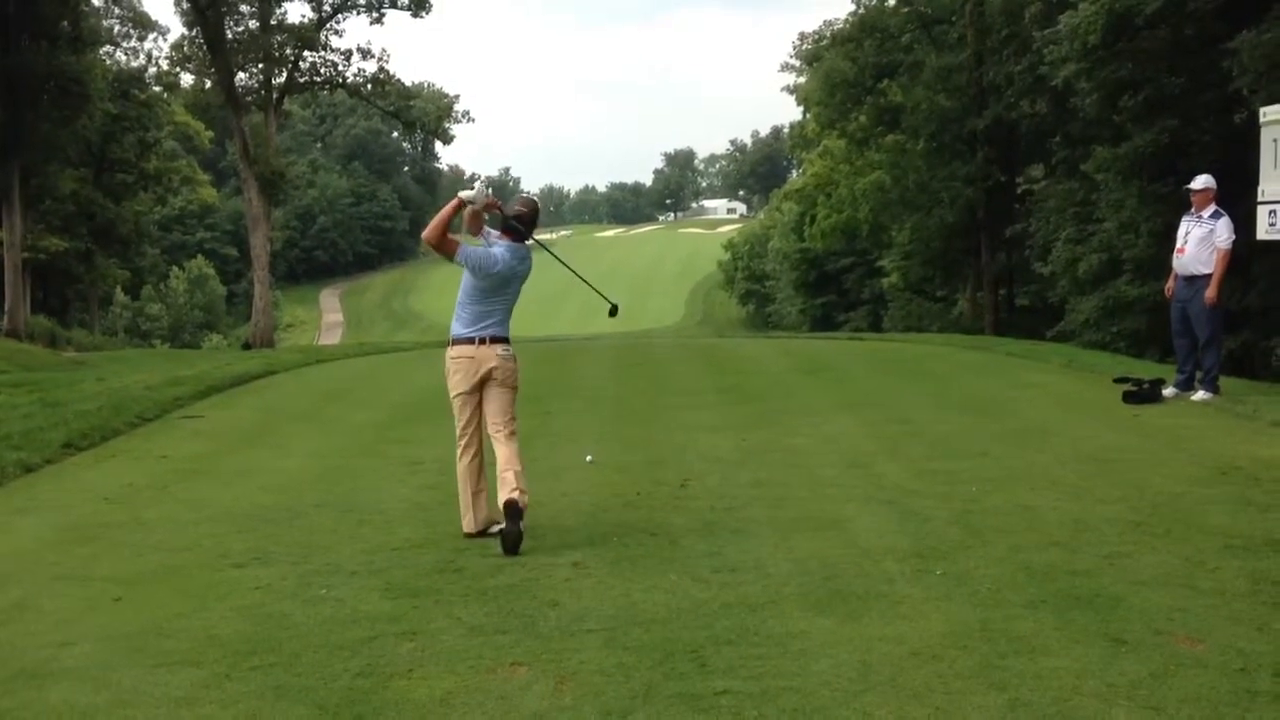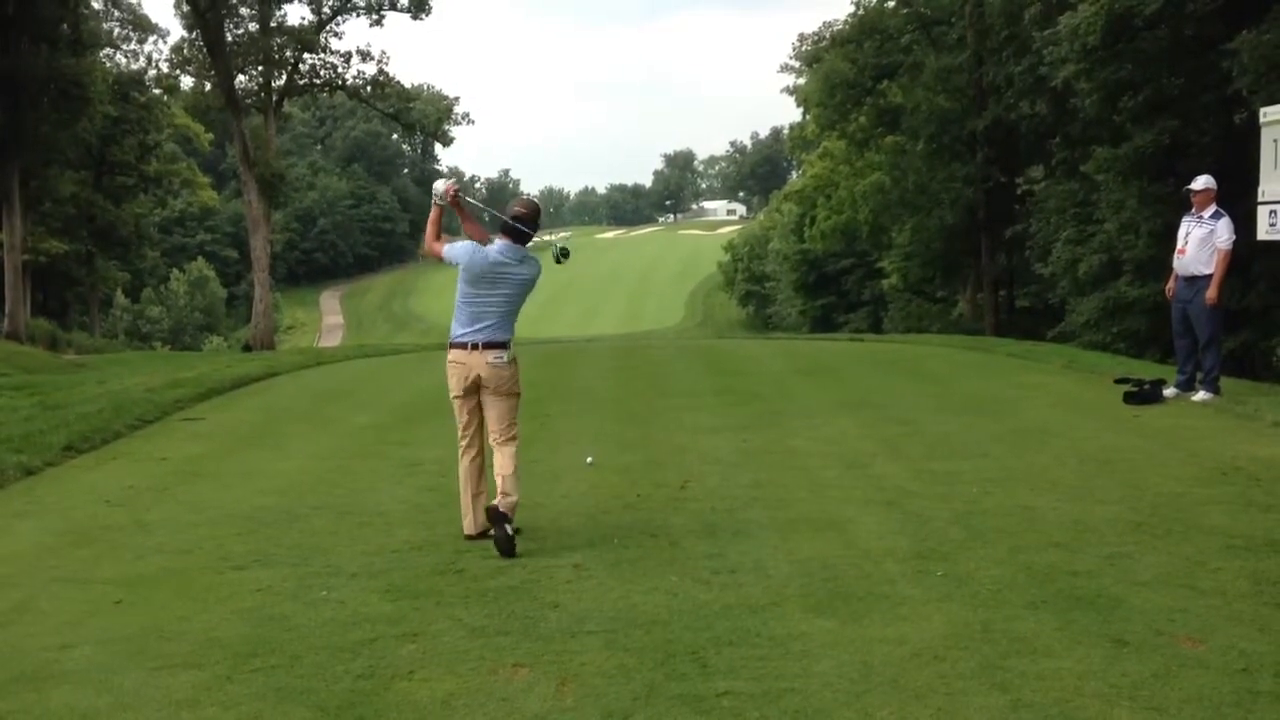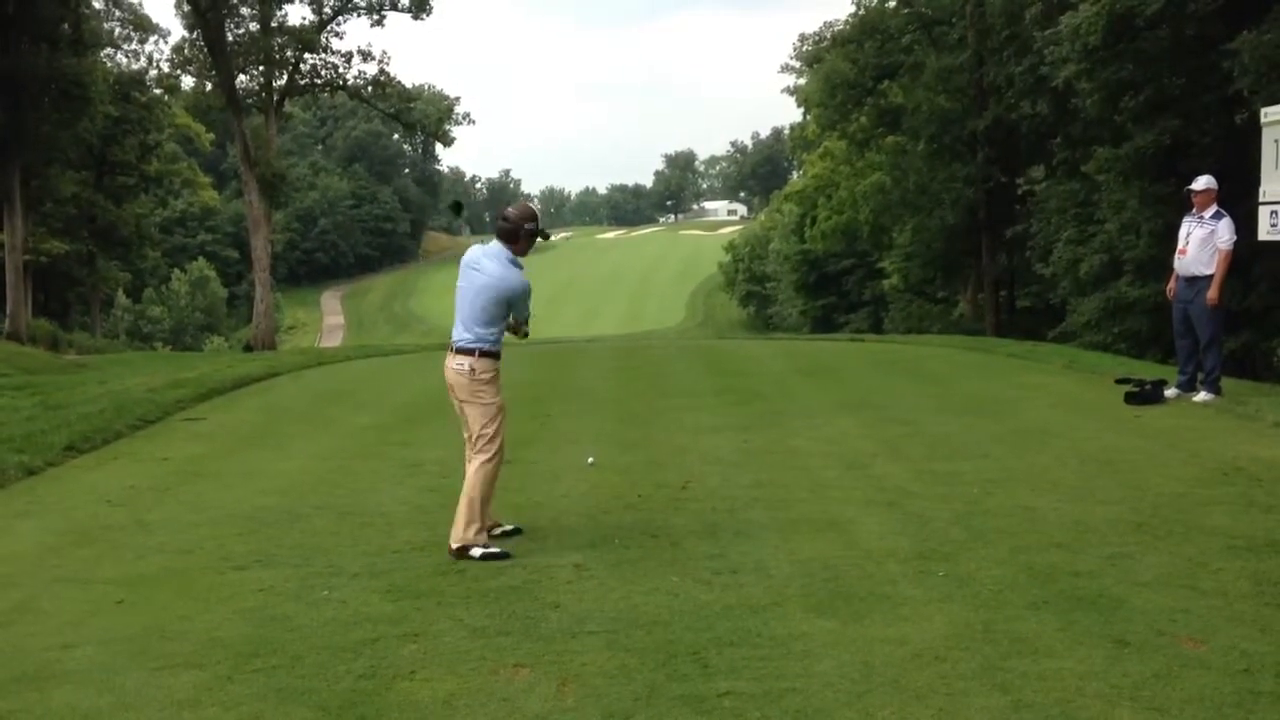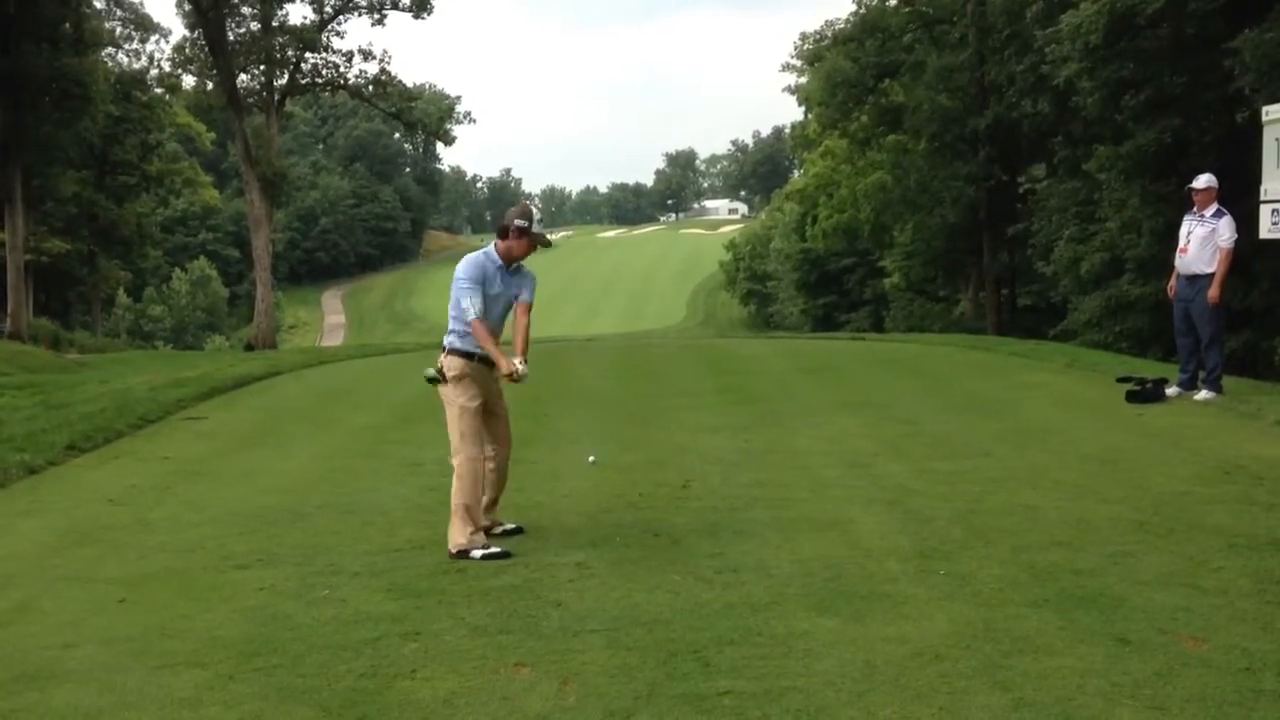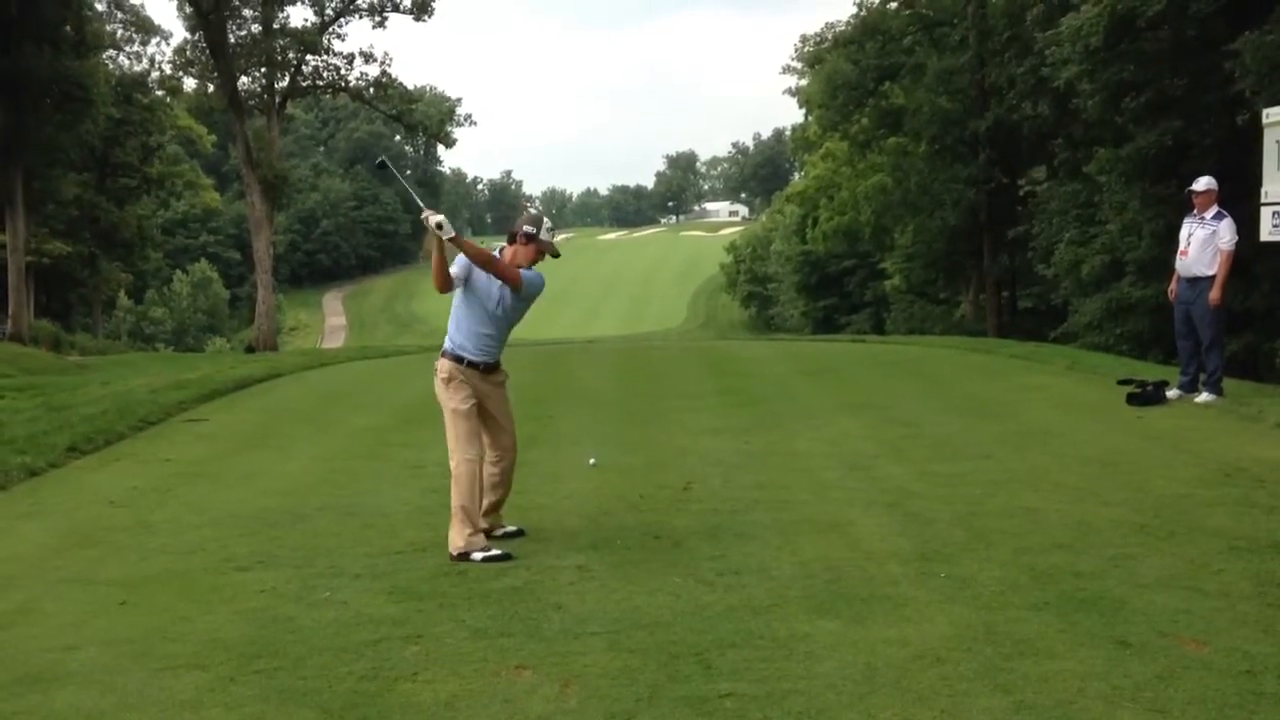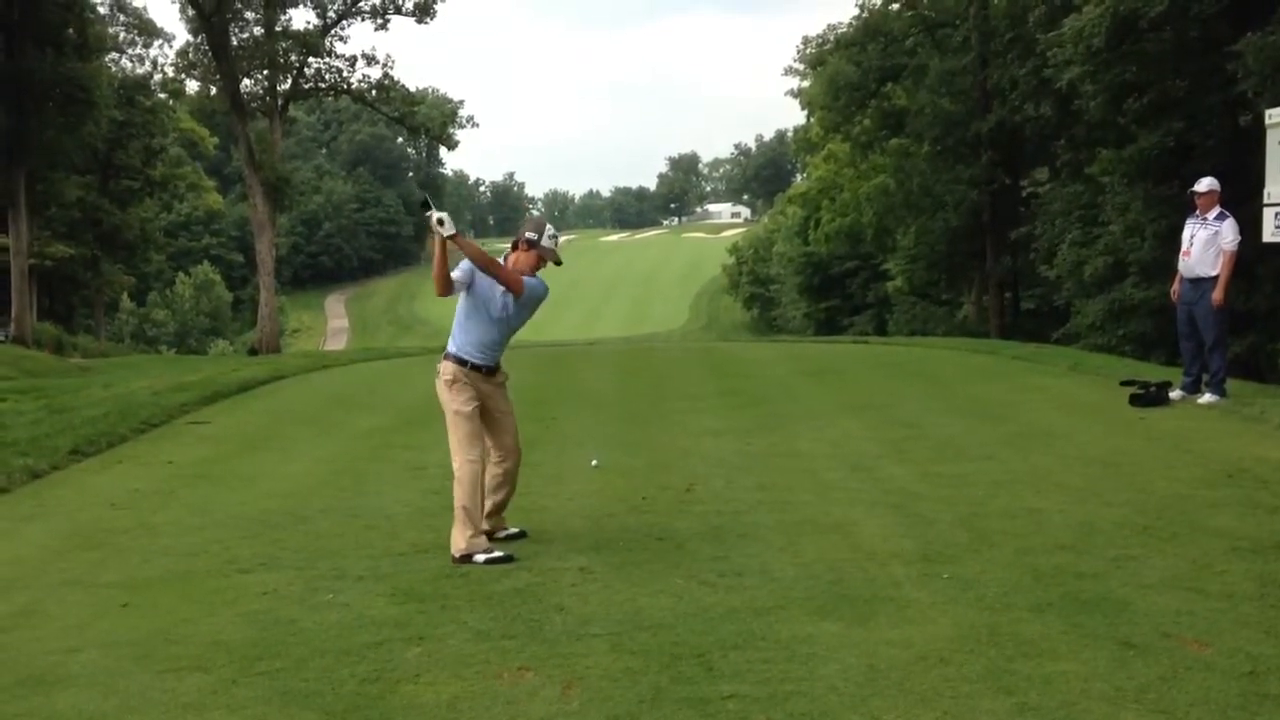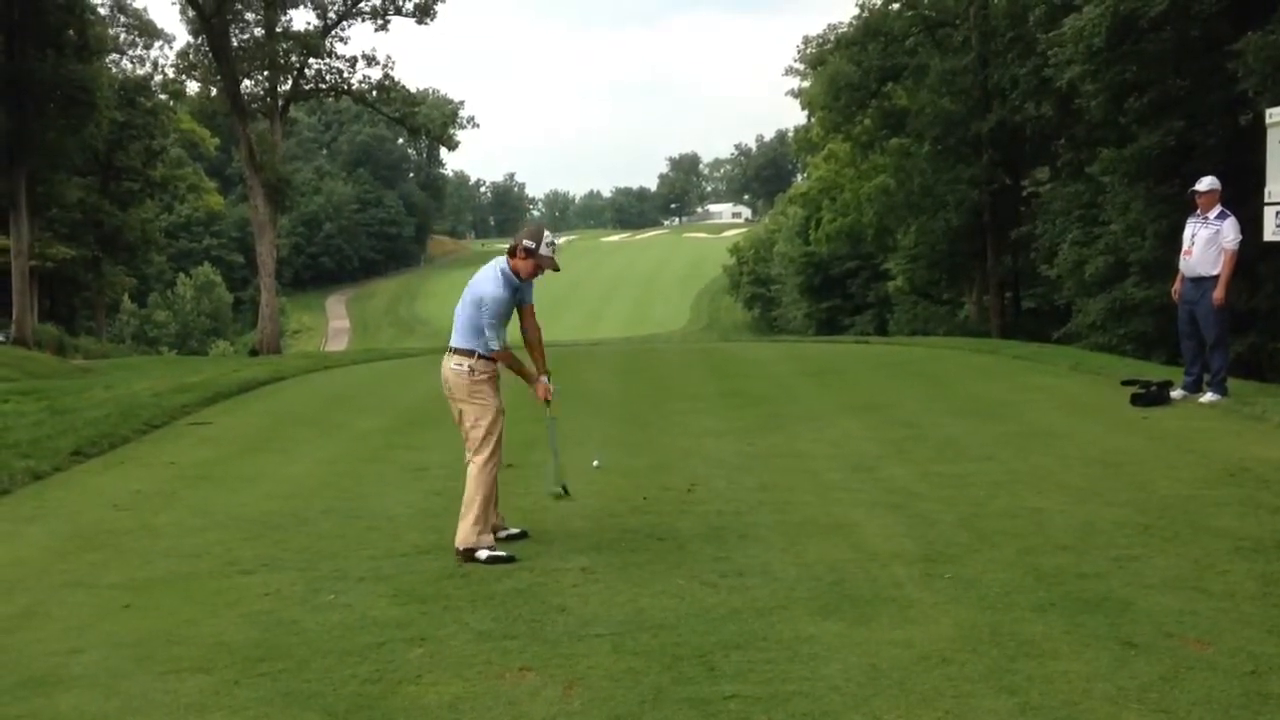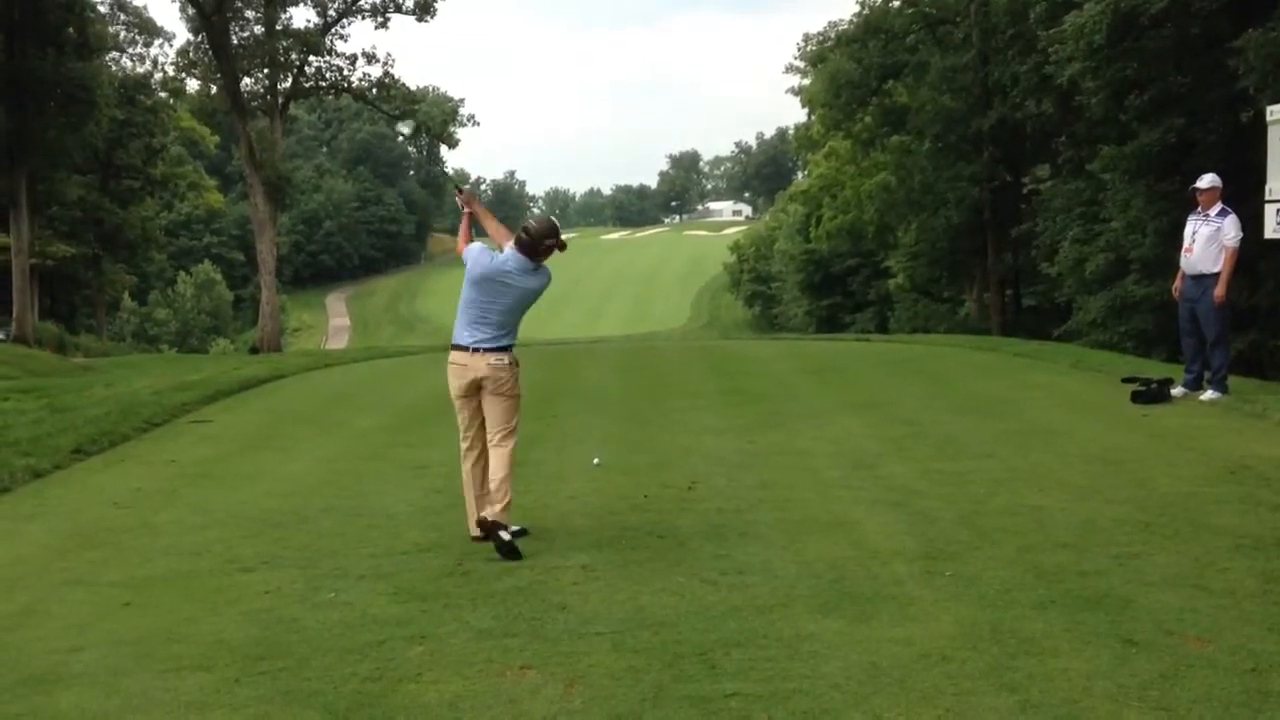
dt=0.3s
person 1, frame 1
left shoulder: (487, 259)
right shoulder: (524, 257)
left elbow: (431, 237)
right elbow: (479, 228)
left wrist: (463, 199)
right wrist: (476, 205)
left hip: (463, 355)
right hip: (500, 354)
left knee: (468, 441)
right knee: (503, 434)
left ankle: (476, 520)
right ankle: (513, 499)
person 1, frame 2
left shoulder: (474, 255)
right shoulder: (532, 269)
left elbow: (430, 246)
left wrist: (441, 202)
right wrist: (459, 206)
left hip: (459, 357)
right hip: (498, 360)
left knee: (470, 442)
right knee: (505, 440)
left ankle: (478, 516)
right ankle: (501, 506)
person 1, frame 3
left shoulder: (473, 254)
right shoulder: (518, 283)
right elbow: (520, 326)
right wrist: (514, 326)
left hip: (457, 361)
right hip: (479, 367)
left knee: (477, 447)
right knee: (488, 451)
left ankle: (480, 522)
right ankle: (466, 539)
person 1, frame 4
left shoulder: (524, 277)
right shoulder: (473, 264)
left elbow: (523, 316)
right elbow: (478, 324)
left wrist: (520, 359)
right wrist: (500, 359)
left hip: (487, 369)
right hip: (459, 367)
left knee: (499, 446)
right knee: (469, 453)
left ankle: (485, 519)
right ankle: (464, 539)
person 1, frame 5
left shoulder: (533, 281)
right shoulder: (471, 261)
left elbow: (496, 270)
right elbow: (442, 285)
left wrist: (453, 239)
right wrist: (438, 240)
left hip: (491, 374)
right hip: (455, 371)
left knee: (504, 450)
right knee: (467, 456)
left ankle: (488, 520)
right ankle: (465, 542)
person 1, frame 6
left shoulder: (537, 290)
right shoulder: (474, 268)
left elbow: (497, 274)
right elbow: (442, 289)
left wrist: (454, 238)
right wrist: (439, 242)
left hip: (492, 377)
right hip: (457, 373)
left knee: (508, 453)
right knee: (470, 458)
left ankle: (490, 523)
right ankle: (467, 544)
person 1, frame 7
left shoulder: (519, 276)
right shoulder: (494, 290)
left elbow: (530, 326)
right elbow: (499, 348)
left wrist: (543, 373)
right wrist: (533, 381)
left hip: (464, 366)
right hip: (473, 370)
left knee: (482, 450)
right knee: (485, 454)
left ankle: (489, 523)
right ankle: (472, 541)
person 1, frame 8
left shoulder: (483, 261)
right shoulder: (541, 279)
left elbow: (464, 238)
right elbow: (505, 239)
left wrist: (471, 208)
right wrist: (479, 207)
left hip: (460, 360)
right hip: (500, 365)
left knee: (473, 446)
right knee: (502, 444)
left ankle: (481, 520)
right ankle: (494, 516)
person 2, frame 1
left shoulder: (1219, 220)
right shoulder: (1186, 218)
left elbow: (1223, 254)
left wrist: (1213, 286)
right wrist: (1172, 279)
left hip: (1202, 283)
right hip: (1182, 282)
left knee: (1207, 336)
right knee: (1181, 334)
left ankle: (1209, 385)
right ankle: (1183, 381)
person 2, frame 2
left shoulder: (1220, 220)
right shoulder: (1187, 218)
left elbow: (1223, 255)
left wrist: (1214, 287)
right wrist: (1172, 279)
left hip: (1203, 284)
right hip: (1182, 283)
left knee: (1207, 337)
right knee: (1182, 335)
left ankle: (1209, 386)
right ankle: (1184, 382)
person 2, frame 3
left shoulder: (1221, 221)
right shoulder: (1188, 218)
left elbow: (1224, 255)
left wrist: (1215, 287)
right wrist: (1173, 279)
left hip: (1203, 284)
right hip: (1183, 283)
left knee: (1208, 337)
right knee: (1183, 336)
left ankle: (1210, 386)
right ankle: (1185, 382)
person 2, frame 4
left shoulder: (1222, 219)
right shoulder: (1188, 217)
left elbow: (1225, 254)
left wrist: (1216, 286)
right wrist: (1174, 278)
left hip: (1204, 283)
right hip: (1184, 282)
left knee: (1209, 336)
right knee: (1184, 334)
left ankle: (1212, 385)
right ankle: (1186, 381)
person 2, frame 5
left shoulder: (1222, 221)
right shoulder: (1188, 219)
left elbow: (1226, 256)
left wrist: (1217, 288)
right wrist: (1174, 281)
left hip: (1205, 285)
right hip: (1184, 284)
left knee: (1210, 338)
right knee: (1184, 336)
left ankle: (1212, 387)
right ankle: (1187, 383)
person 2, frame 6
left shoulder: (1225, 222)
right shoulder: (1190, 220)
left elbow: (1229, 256)
left wrist: (1220, 289)
right wrist: (1177, 281)
left hip: (1208, 286)
right hip: (1187, 285)
left knee: (1213, 339)
right knee: (1187, 337)
left ankle: (1215, 388)
right ankle: (1190, 384)
person 2, frame 7
left shoulder: (1226, 221)
right shoulder: (1191, 219)
left elbow: (1230, 255)
left wrist: (1221, 288)
right wrist: (1178, 281)
left hip: (1209, 285)
right hip: (1188, 284)
left knee: (1214, 338)
right knee: (1188, 336)
left ankle: (1217, 387)
right ankle: (1191, 383)
person 2, frame 8
left shoulder: (1227, 218)
right shoulder: (1192, 217)
left elbow: (1231, 253)
left wrist: (1222, 285)
right wrist: (1179, 278)
left hip: (1210, 282)
right hip: (1189, 282)
left knee: (1215, 336)
right knee: (1189, 334)
left ankle: (1218, 385)
right ankle: (1192, 381)
